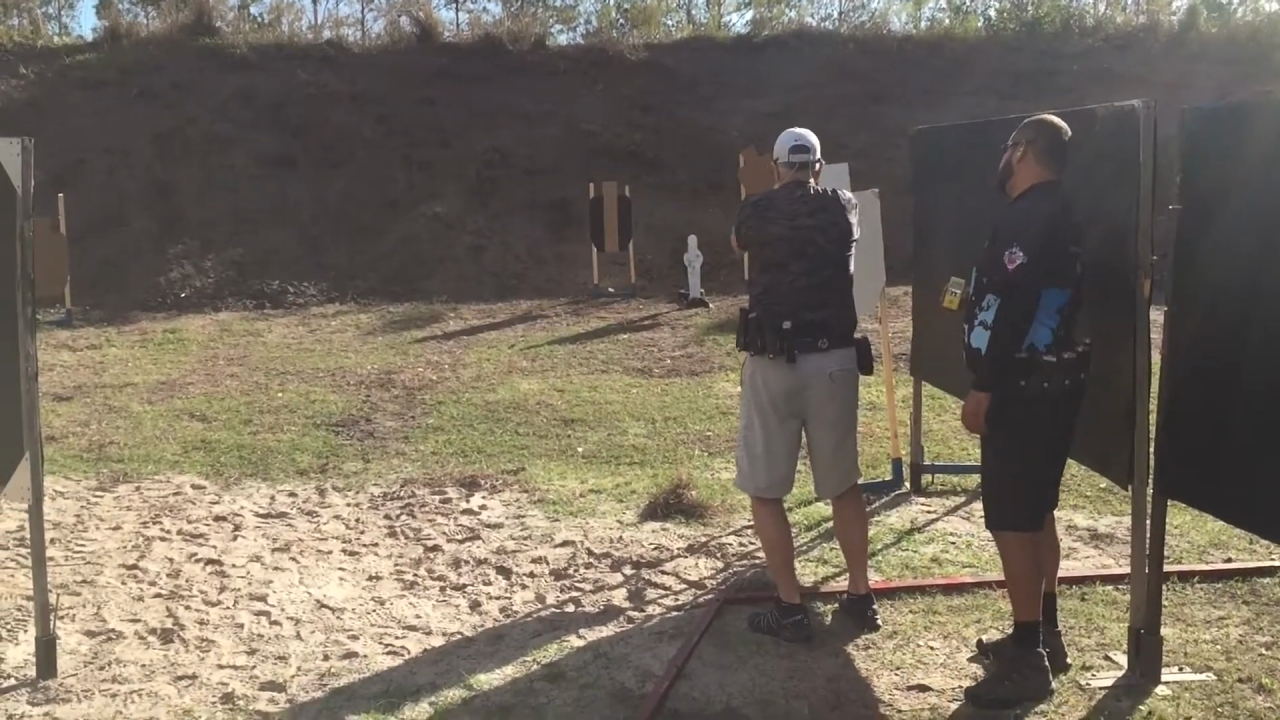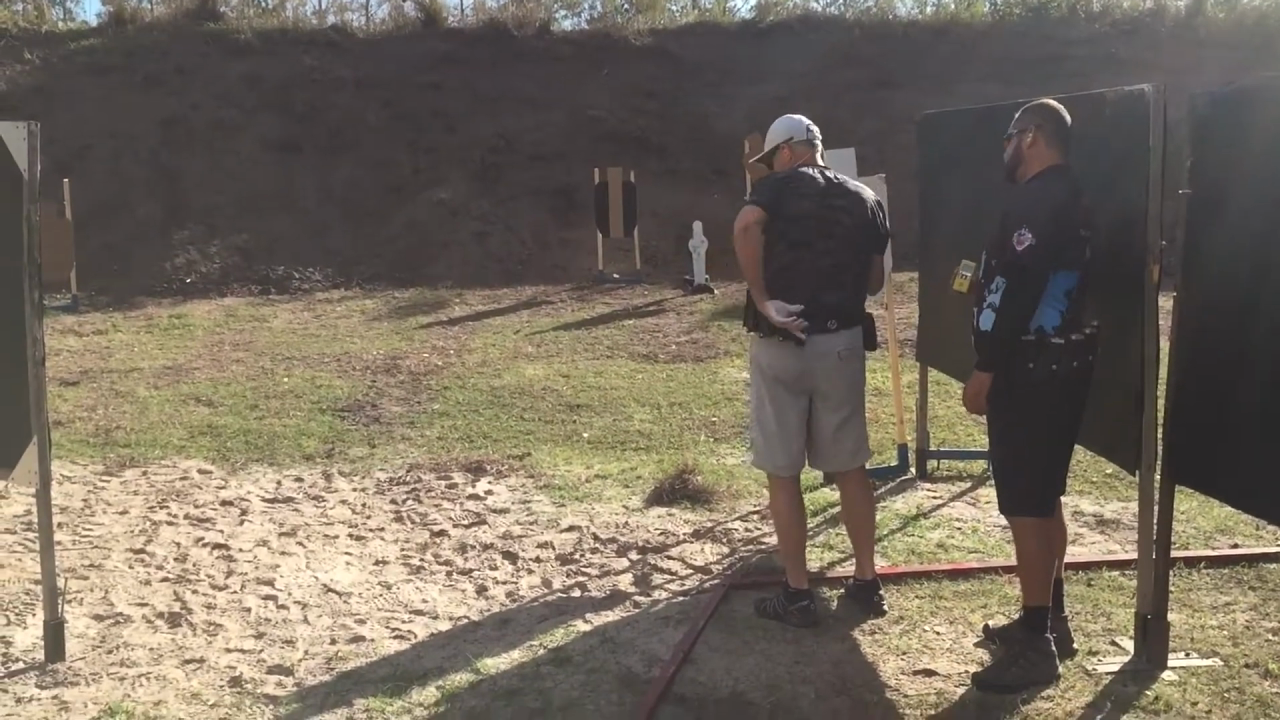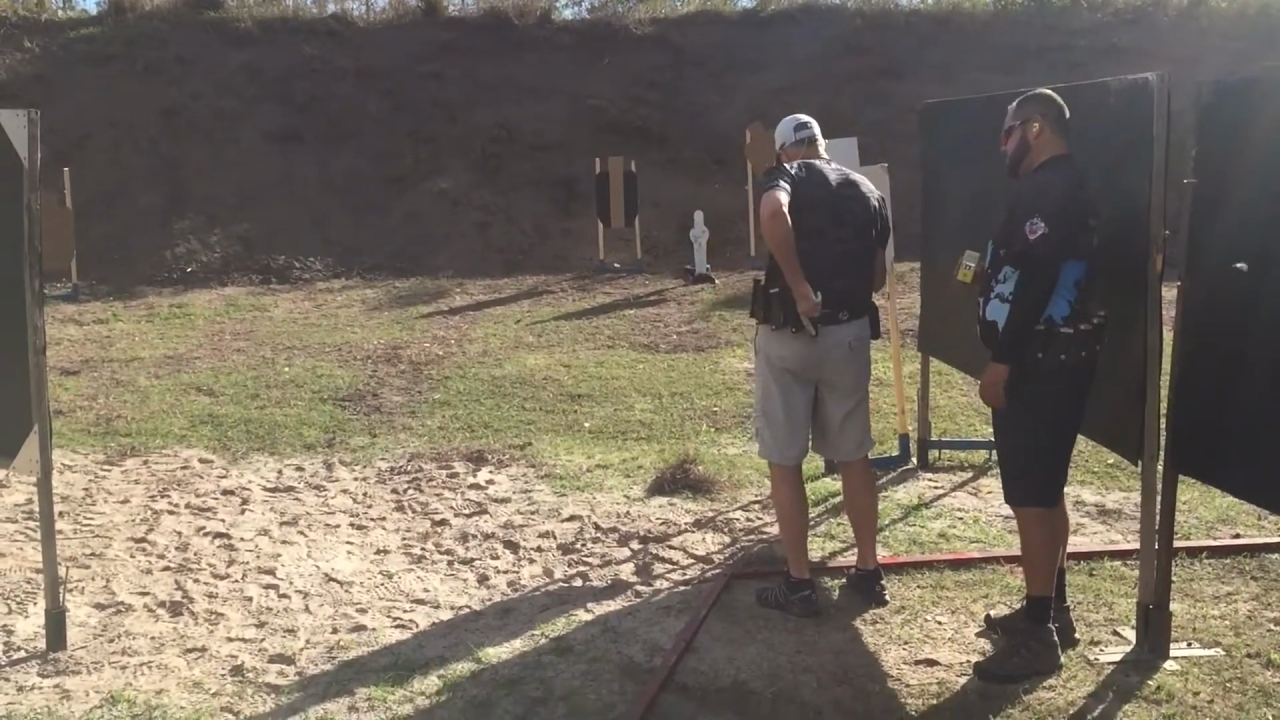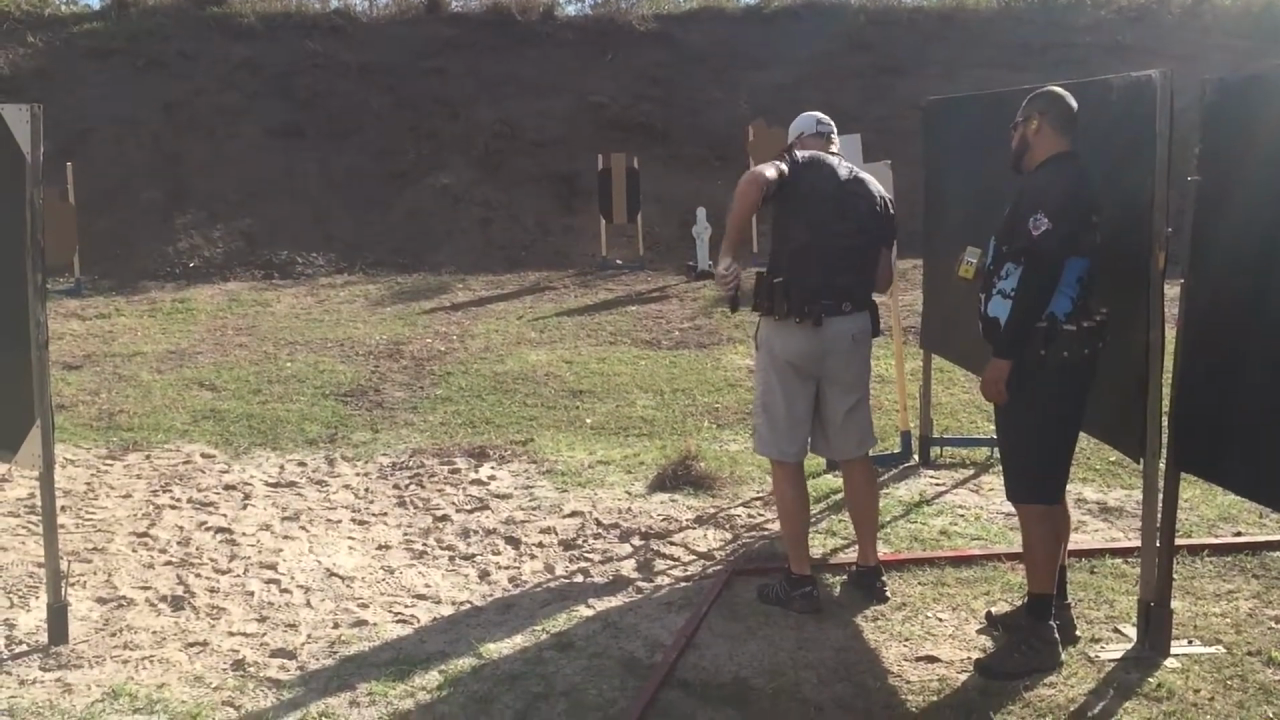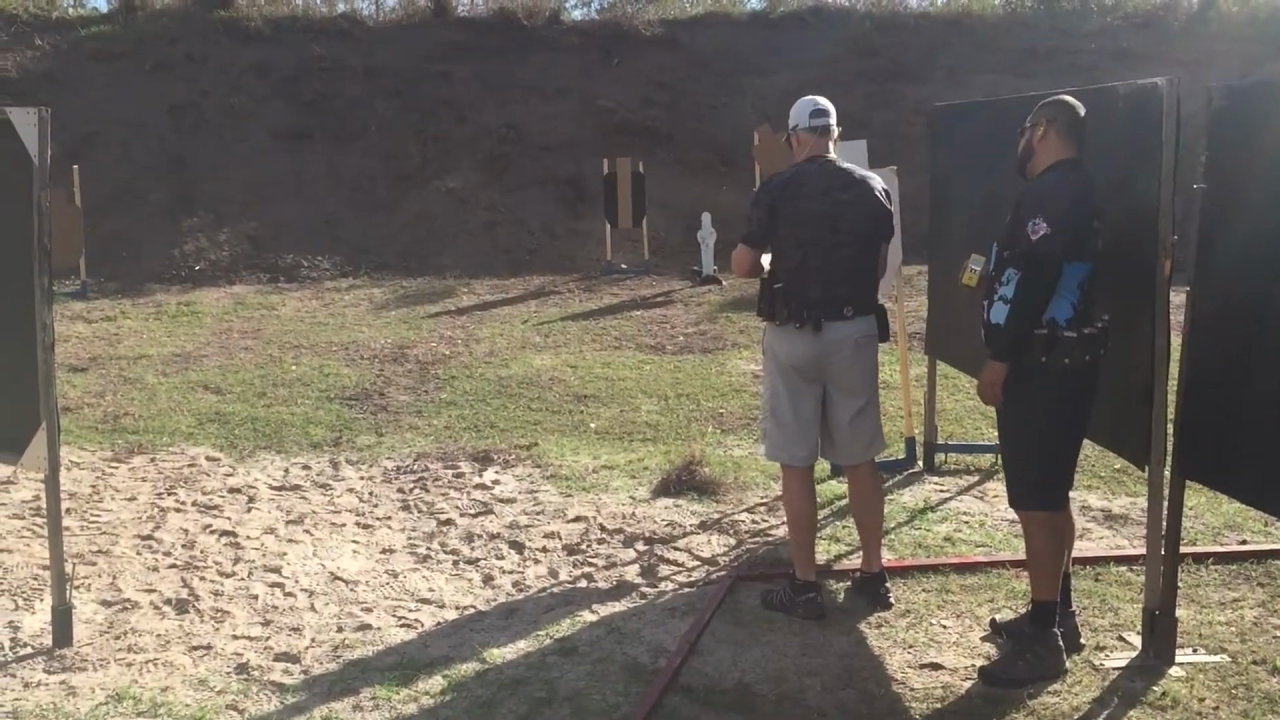
dt=0.5s
person 1, frame 1
left shoulder: (1026, 216)
right shoulder: (1056, 213)
left elbow: (1015, 308)
left wrist: (982, 388)
right wrist: (977, 297)
left hip: (1023, 387)
right hip: (1051, 380)
left knee: (1011, 518)
right knee: (1035, 513)
left ankle: (1028, 659)
right ankle: (1041, 635)
person 1, frame 2
left shoulder: (1037, 199)
right shoulder: (1066, 196)
left elbow: (1021, 289)
left wrist: (985, 368)
right wrist: (988, 280)
left hip: (1031, 370)
right hip: (1056, 365)
left knee: (1025, 504)
right knee: (1041, 499)
left ankle: (1036, 644)
right ankle: (1049, 621)
person 1, frame 3
left shoulder: (1046, 188)
right shoulder: (1059, 186)
left elbow: (1035, 279)
left wrist: (1001, 360)
left hip: (1038, 361)
right hip: (1054, 357)
left knee: (1031, 495)
right knee: (1043, 490)
left ankle: (1039, 635)
right ankle: (1049, 610)
person 1, frame 4
left shoulder: (1051, 185)
right shoulder: (1063, 183)
left elbow: (1039, 275)
left wrist: (1003, 355)
left hip: (1040, 358)
right hip: (1054, 354)
left knee: (1033, 493)
right knee: (1044, 488)
left ankle: (1039, 632)
right ankle: (1051, 607)
person 1, frame 5
left shoulder: (1052, 191)
right shoulder: (1072, 189)
left elbow: (1037, 279)
left wrist: (999, 359)
left hip: (1042, 364)
right hip: (1061, 359)
left knee: (1035, 499)
right knee: (1049, 495)
left ankle: (1044, 639)
right ankle: (1056, 614)
person 2, frame 1
left shoulder: (756, 210)
right shoulder: (841, 208)
left hip: (772, 364)
right hip: (834, 360)
left knee: (766, 492)
right knee: (844, 484)
left ankle: (790, 609)
right ankle: (861, 596)
person 2, frame 2
left shoulder: (778, 188)
right shoulder: (865, 199)
left elbow: (746, 227)
right elbow: (875, 280)
left wrist: (761, 299)
left hip: (781, 344)
right hip: (843, 341)
left knee: (782, 472)
right knee: (850, 466)
left ankle: (797, 594)
right ankle: (867, 582)
person 2, frame 3
left shoulder: (788, 174)
right shoulder: (868, 191)
left elbow: (773, 212)
right elbow: (877, 277)
left wrist: (798, 287)
left hip: (788, 334)
right hip: (850, 332)
left knee: (784, 461)
right knee: (854, 456)
left ankle: (799, 584)
right ankle: (869, 572)
person 2, frame 4
left shoulder: (797, 166)
right shoulder: (875, 193)
left elbow: (756, 178)
right elbow: (883, 280)
left wrist: (728, 251)
left hip: (790, 329)
right hip: (850, 328)
left knee: (786, 458)
right knee: (854, 453)
left ankle: (799, 579)
right ankle: (870, 568)
person 2, frame 5
left shoulder: (778, 188)
right shoulder: (873, 189)
left elbow: (742, 265)
right elbow: (879, 266)
left hip: (793, 335)
right hip: (855, 330)
left knee: (796, 463)
right knee: (860, 457)
left ankle: (805, 586)
right ankle: (873, 574)
